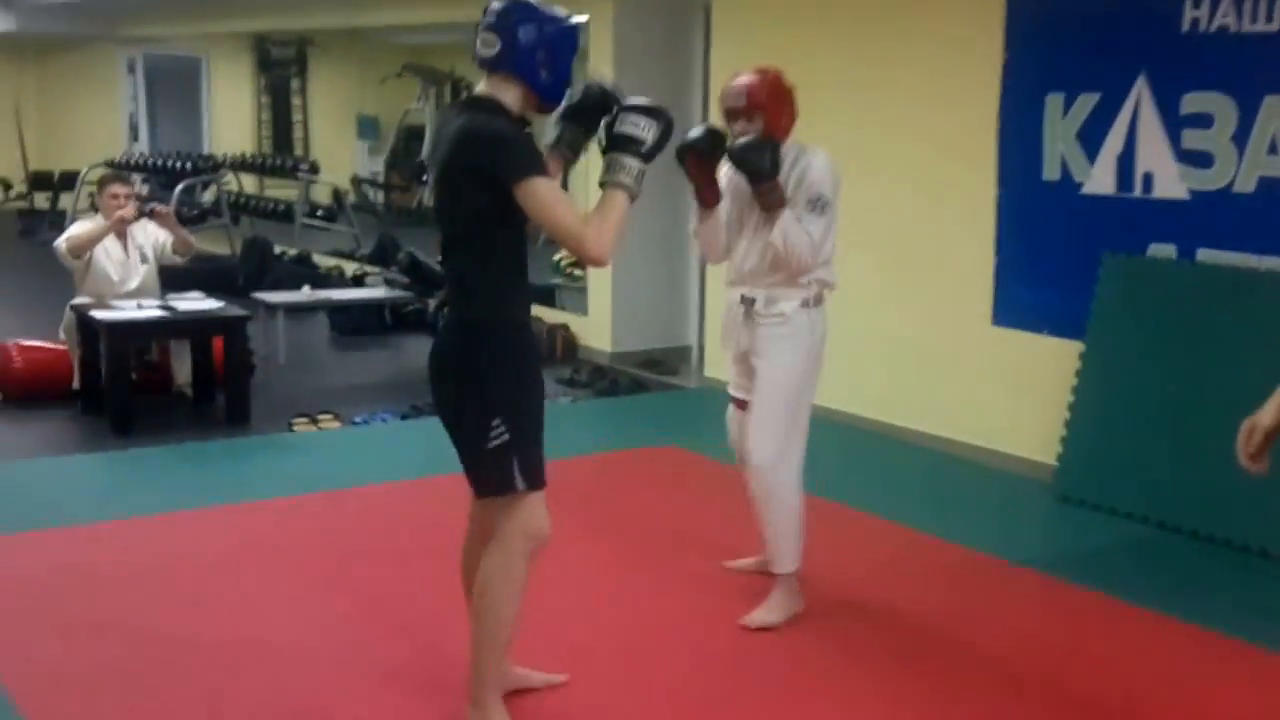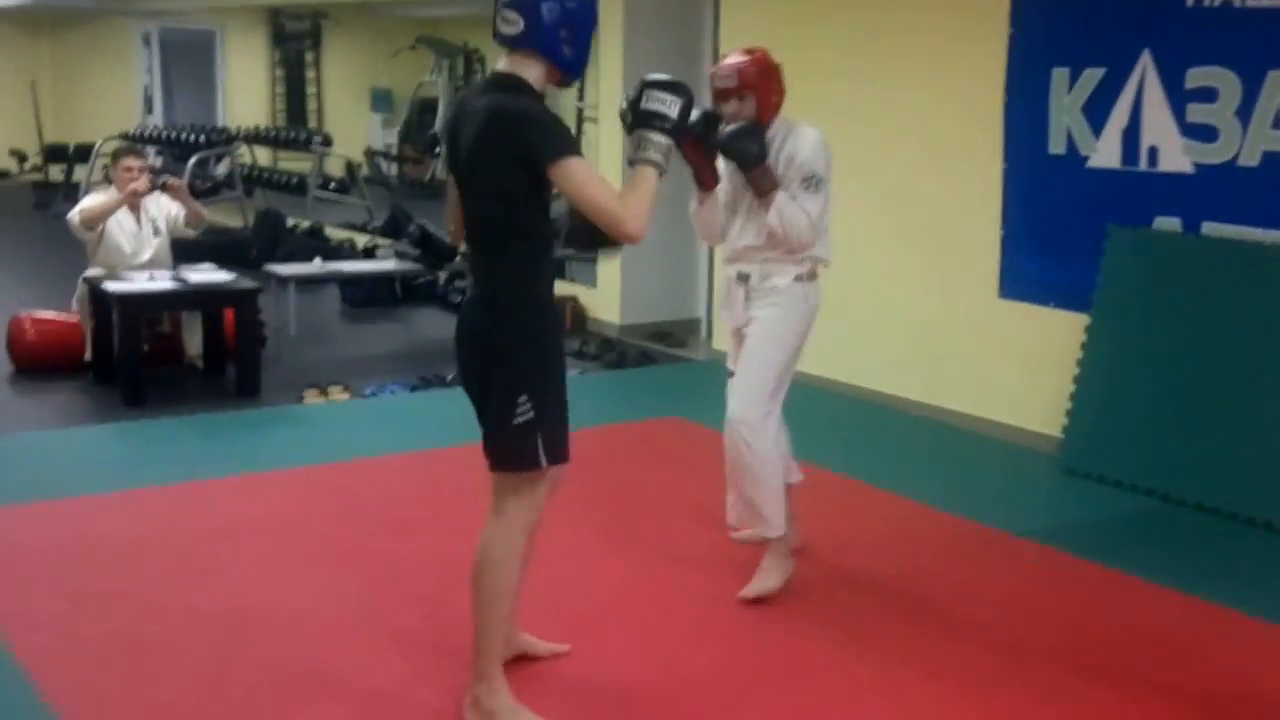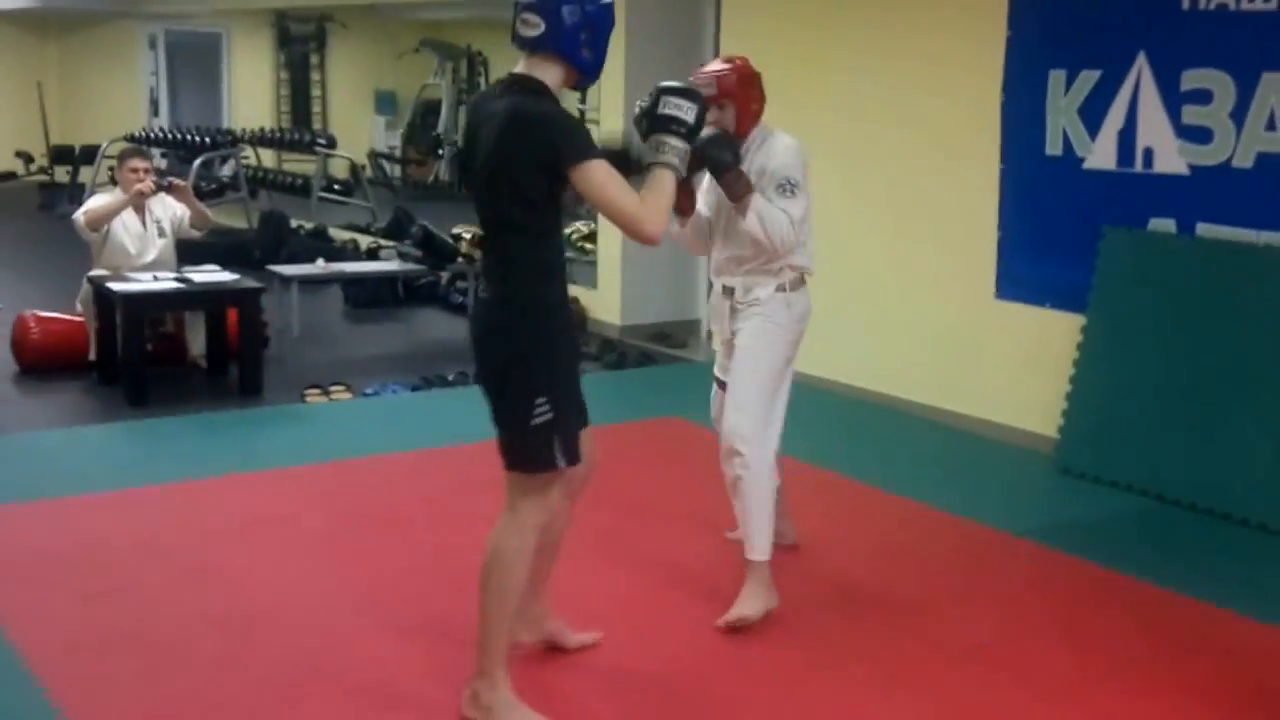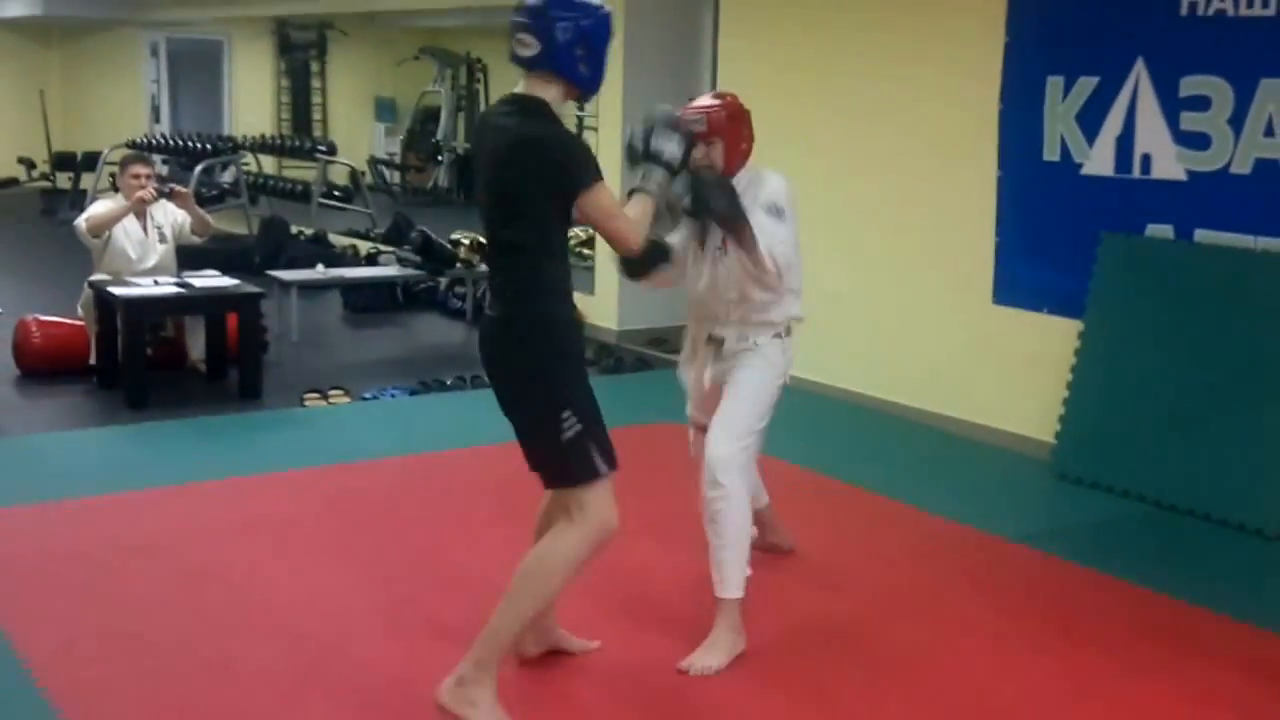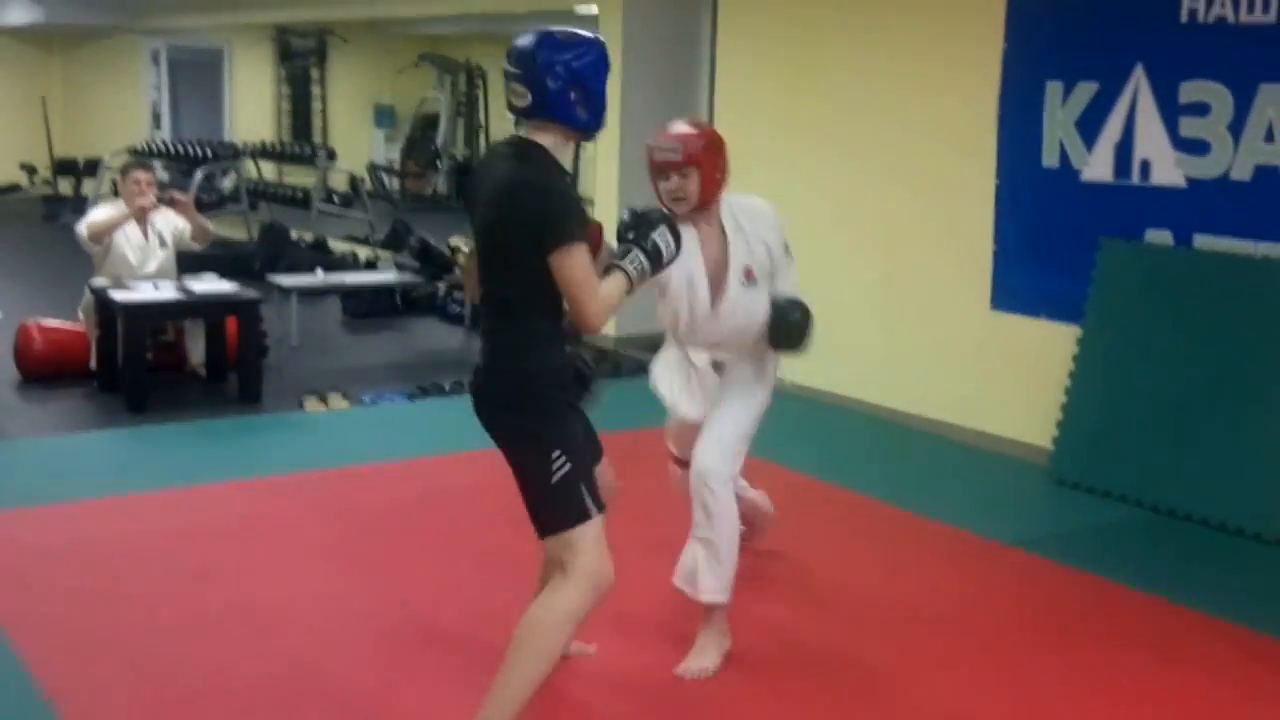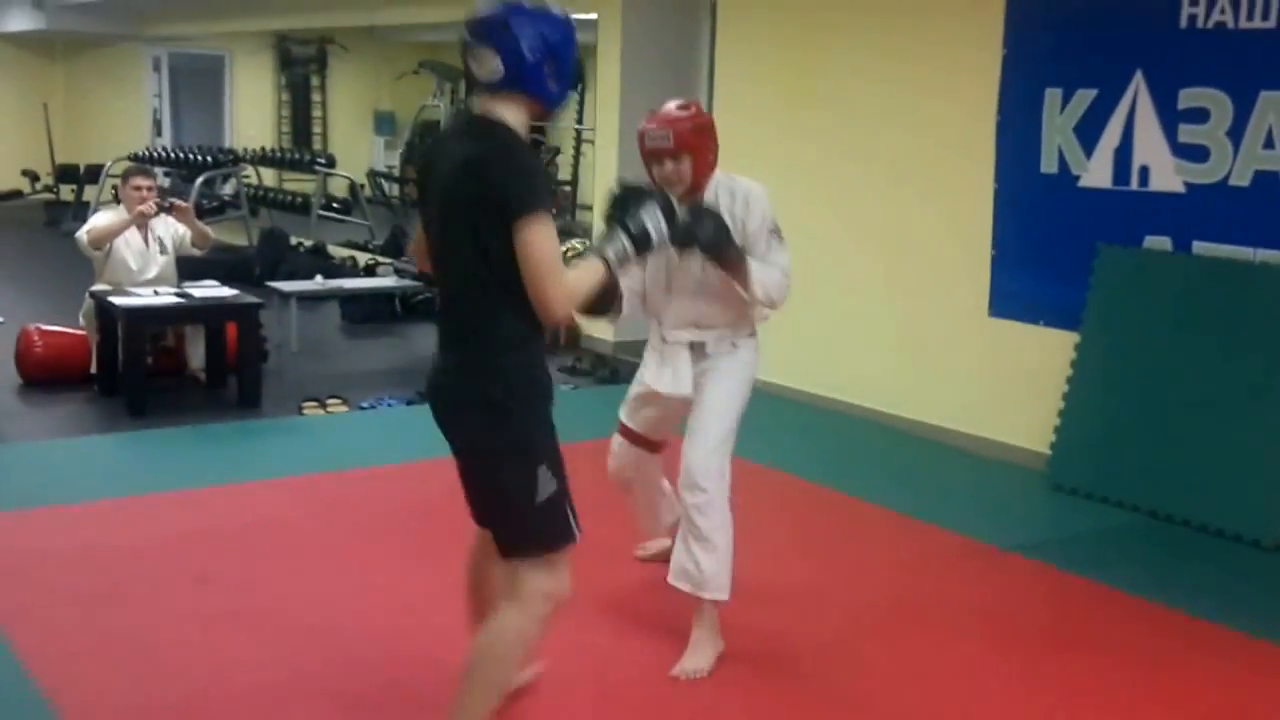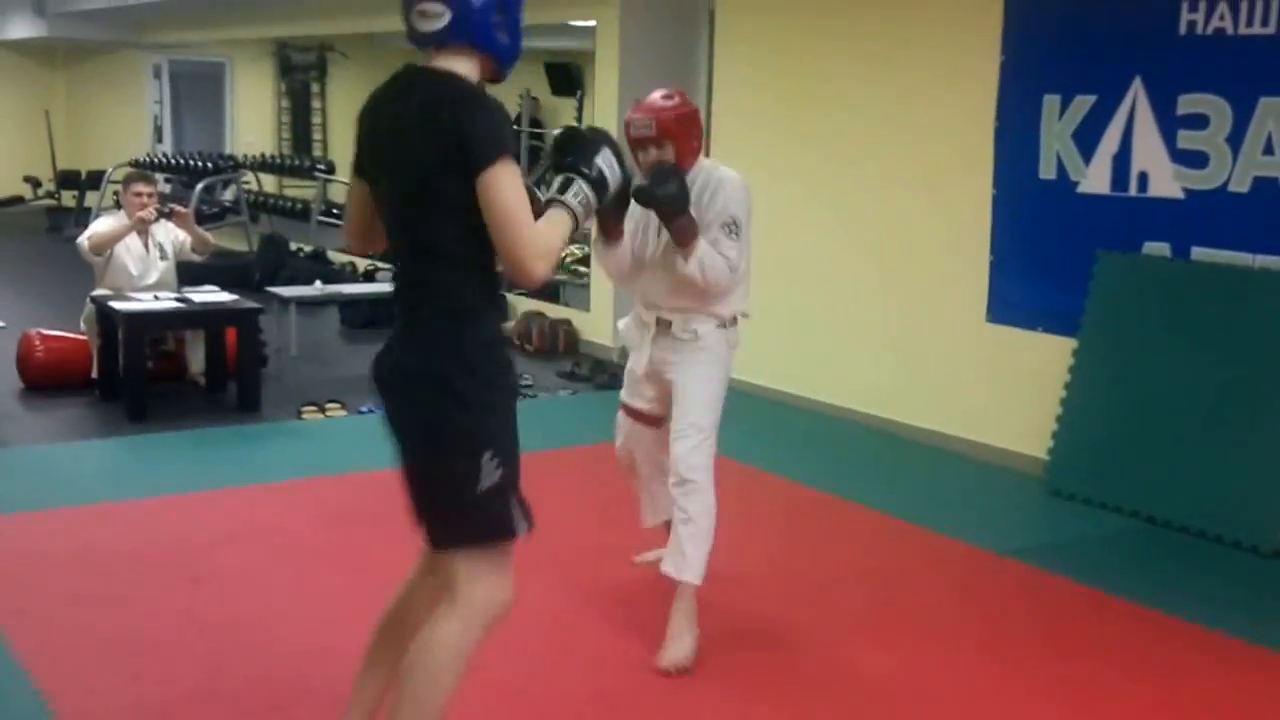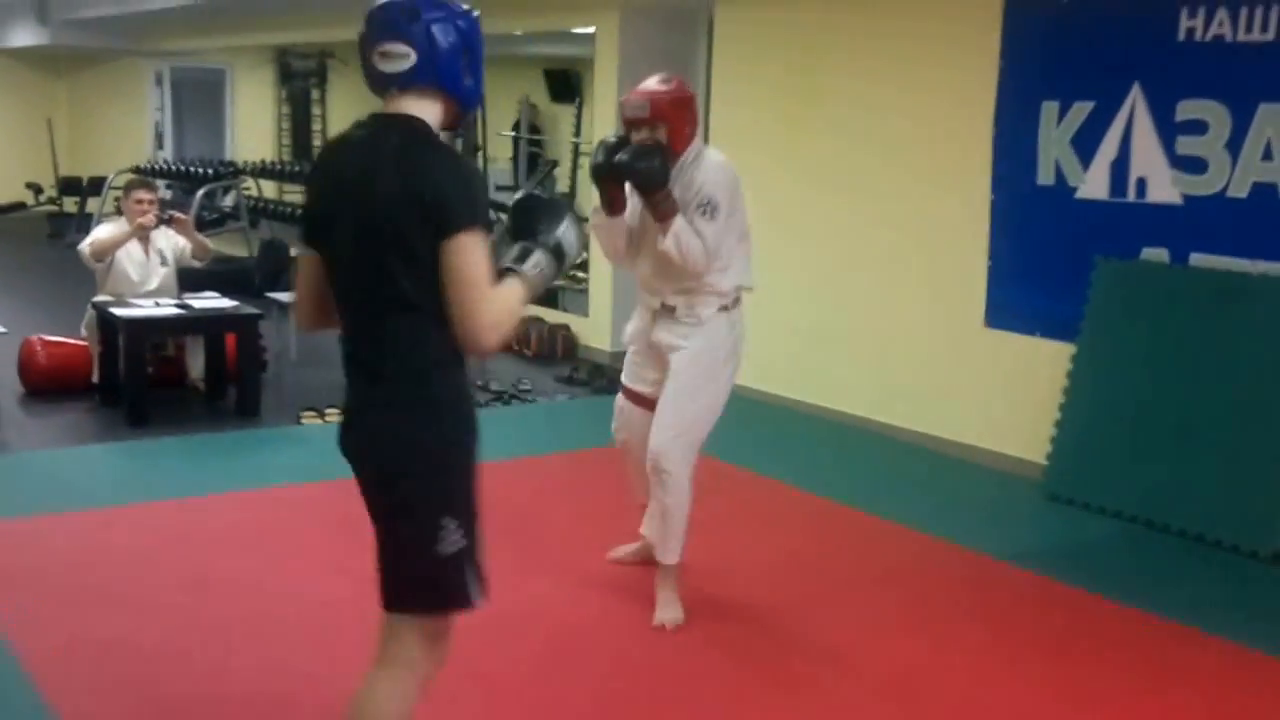
dt=0.2s
person 1, frame 1
left shoulder: (464, 126)
right shoulder: (498, 137)
right elbow: (591, 245)
left wrist: (568, 140)
right wrist: (626, 162)
left hip: (478, 340)
right hip: (488, 349)
left knee: (493, 517)
right knee: (521, 527)
person 1, frame 2
left shoulder: (471, 108)
right shoulder: (529, 120)
right elbow: (627, 222)
left wrist: (537, 229)
right wrist: (653, 141)
left hip: (497, 318)
right hip: (514, 327)
left knee: (539, 480)
right knee: (517, 504)
left ankle: (501, 633)
person 1, frame 3
left shoulder: (490, 107)
right shoulder: (546, 121)
right elbow: (648, 225)
left wrist: (593, 163)
right wrist: (669, 143)
left hip: (512, 315)
right hip: (529, 324)
left knee: (566, 474)
right knee: (537, 502)
left ankle: (533, 618)
person 1, frame 4
left shoulder: (497, 123)
right shoulder: (553, 142)
right elbow: (629, 236)
left wrist: (641, 164)
right wrist: (656, 169)
left hip: (516, 329)
right hip: (537, 340)
left knee: (576, 487)
right knee: (592, 520)
left ankle: (536, 625)
person 1, frame 5
left shoulder: (497, 166)
right shoulder: (549, 192)
right elbow: (588, 309)
right wrist: (639, 254)
left hip: (508, 372)
right hip: (532, 385)
left knee: (593, 484)
right knee: (586, 574)
left ankle: (547, 639)
person 1, frame 6
left shoulder: (448, 145)
right shoulder: (511, 163)
left elbow: (427, 257)
right elbow: (554, 302)
right wrist: (623, 244)
left hip: (459, 374)
right hip: (502, 385)
left knee: (502, 534)
right knee: (538, 587)
person 1, frame 7
left shoulder: (383, 106)
right shoulder: (472, 116)
left elbow: (360, 234)
right elbow: (529, 261)
right wrist: (579, 189)
left hip: (409, 363)
right hip: (461, 368)
left knee: (452, 573)
right knee: (480, 589)
person 1, frame 8
left shoulder: (334, 161)
right shoulder: (444, 172)
left elbow: (312, 307)
right elbow: (484, 331)
right wrist: (534, 258)
left hip: (372, 412)
right hip: (423, 422)
left knee: (439, 600)
right knee: (415, 645)
person 2, frame 1
left shoulder: (813, 167)
right shoulder: (736, 168)
left elbow: (802, 254)
right elbow: (713, 250)
left wrist: (767, 189)
right wrist: (705, 186)
left hip: (790, 317)
right hip: (745, 314)
left knee: (768, 447)
right knee: (746, 438)
left ankle: (787, 584)
right ankle: (772, 552)
person 2, frame 2
left shoulder: (805, 144)
right shoulder: (736, 145)
left elbow: (799, 231)
right elbow: (712, 231)
left wrist: (758, 174)
right wrist: (703, 169)
left hip: (784, 291)
right hip: (743, 290)
left knee: (745, 415)
right knee: (758, 409)
left ankle: (777, 550)
right ankle: (776, 519)
person 2, frame 3
left shoulder: (780, 150)
right shoulder: (721, 161)
left elbow: (782, 229)
right elbow: (700, 239)
left wrist: (734, 179)
right wrist: (682, 195)
left hip: (773, 300)
right hip: (732, 299)
left knee: (745, 429)
right knee: (731, 419)
left ankle: (759, 580)
right ankle: (773, 521)
person 2, frame 4
left shoulder: (766, 189)
right shoulder: (685, 194)
left elbow: (777, 263)
right elbow: (677, 264)
left wrist: (731, 211)
right wrist: (645, 259)
left hip: (759, 346)
right hip: (709, 345)
left knee: (724, 463)
right knee: (711, 448)
left ankle: (729, 623)
right ankle: (769, 528)
person 2, frame 5
left shoulder: (757, 218)
left elbow: (789, 285)
left wrist: (788, 318)
left hip: (747, 370)
right hip: (686, 369)
left knee: (711, 475)
right knee: (695, 468)
left ankle: (716, 627)
right ankle: (751, 507)
person 2, frame 6
left shoulder: (745, 197)
left elbow: (776, 287)
right elbow: (639, 296)
left wrist: (724, 252)
left hip: (726, 355)
right hip: (666, 354)
left knee: (701, 471)
right knee: (628, 462)
left ankle: (709, 625)
right ankle: (672, 534)
person 2, frame 7
left shoulder: (725, 186)
right shoulder: (645, 190)
left elbow: (719, 277)
right elbow: (620, 271)
left wrist: (677, 218)
right wrist: (610, 223)
left hip: (701, 340)
right hip: (648, 334)
left knee: (687, 463)
right knee: (638, 444)
left ankle: (684, 613)
right ankle: (675, 545)
person 2, frame 8
left shoulder: (712, 171)
right shoulder: (647, 172)
left elbow: (696, 257)
right elbow: (620, 251)
left wrist: (656, 195)
right wrist: (611, 193)
left hip: (706, 325)
right hip: (657, 319)
left knee: (669, 447)
right knee: (632, 431)
left ankle: (669, 576)
right ankle: (655, 538)
person 3, frame 1
left shoulder: (148, 229)
right shoulder: (86, 229)
left elbow: (186, 252)
right elbow: (67, 250)
left wrist: (172, 227)
right wrist: (111, 225)
right knee: (78, 316)
left ankle: (185, 383)
person 3, frame 2
left shoulder: (160, 202)
right shoulder: (99, 201)
left elbow: (198, 225)
right elbow: (80, 223)
left wrist: (184, 199)
right wrist: (124, 198)
left ankle: (197, 354)
person 3, frame 3
left shoulder: (165, 203)
right shoulder: (104, 202)
left elbow: (203, 226)
right elbow: (85, 223)
left wrist: (189, 201)
right wrist: (129, 199)
right knee: (94, 292)
left ankle: (201, 354)
person 3, frame 4
left shoulder: (166, 209)
right shoulder: (105, 207)
left elbow: (204, 232)
right elbow: (87, 229)
left wrist: (190, 207)
right wrist: (131, 206)
right knee: (95, 297)
left ankle: (200, 358)
person 3, frame 5
left shoulder: (167, 216)
right shoulder: (106, 213)
left elbow: (204, 238)
right elbow: (88, 235)
left wrist: (190, 214)
right wrist: (131, 213)
right knee: (96, 302)
left ankle: (200, 362)
person 3, frame 6
left shoulder: (167, 222)
right shoulder: (107, 218)
left elbow: (205, 243)
right elbow: (89, 241)
left wrist: (190, 221)
right wrist: (132, 220)
right knee: (96, 307)
left ankle: (200, 367)
person 3, frame 7
left shoulder: (167, 227)
right shoulder: (107, 224)
left elbow: (205, 250)
right elbow: (90, 247)
left wrist: (190, 227)
right wrist: (132, 226)
right knee: (98, 312)
left ankle: (199, 372)
person 3, frame 8
left shoulder: (168, 234)
right shoulder: (109, 230)
left elbow: (204, 256)
right elbow: (91, 254)
left wrist: (190, 233)
right wrist: (133, 232)
right knee: (99, 318)
left ankle: (199, 377)
